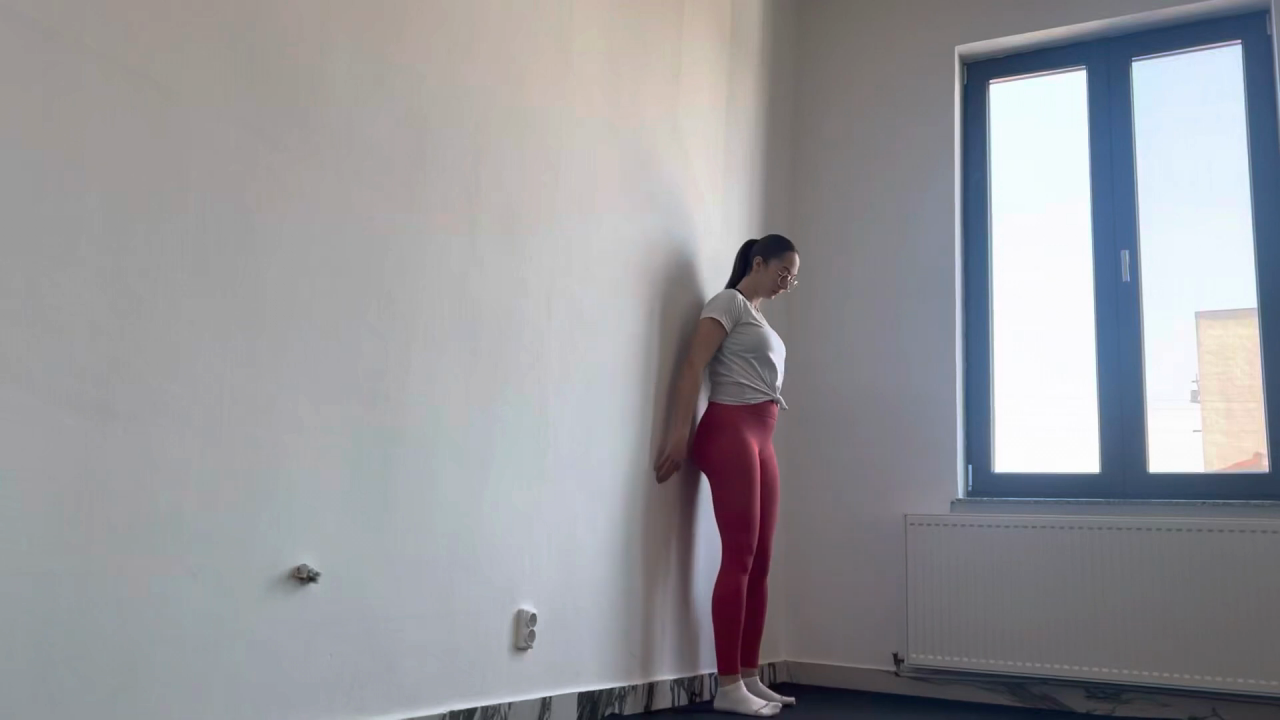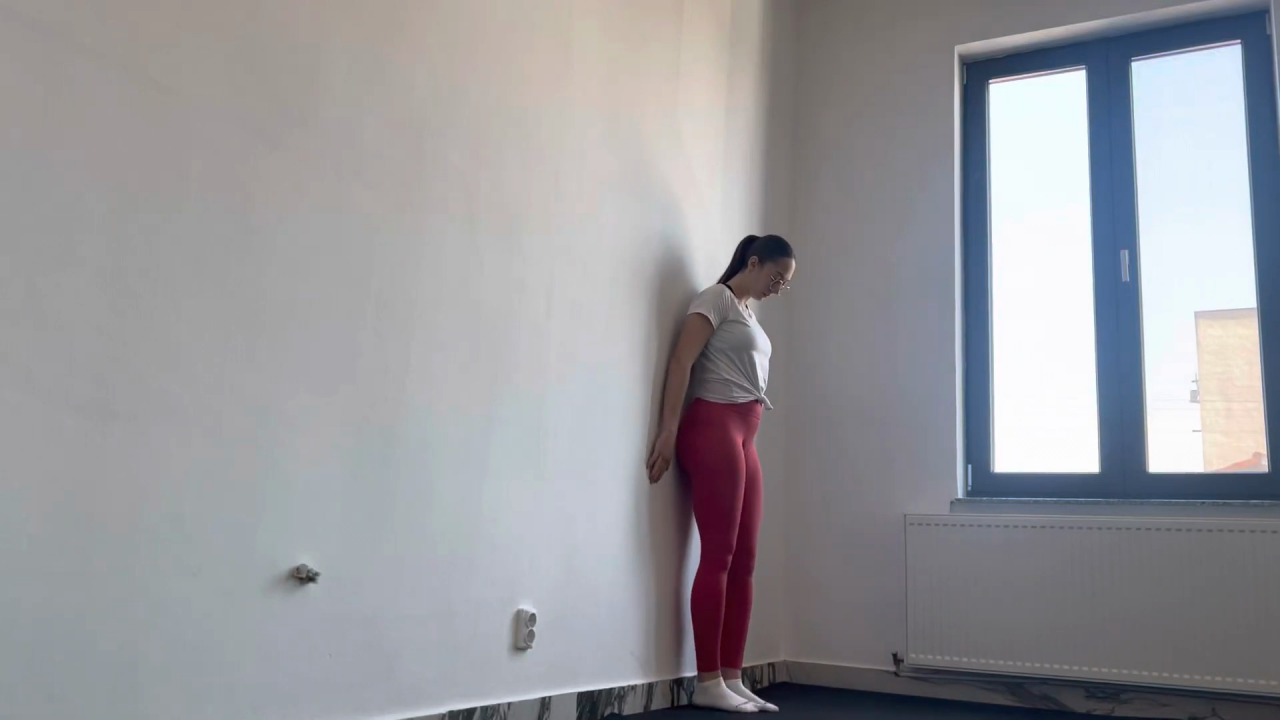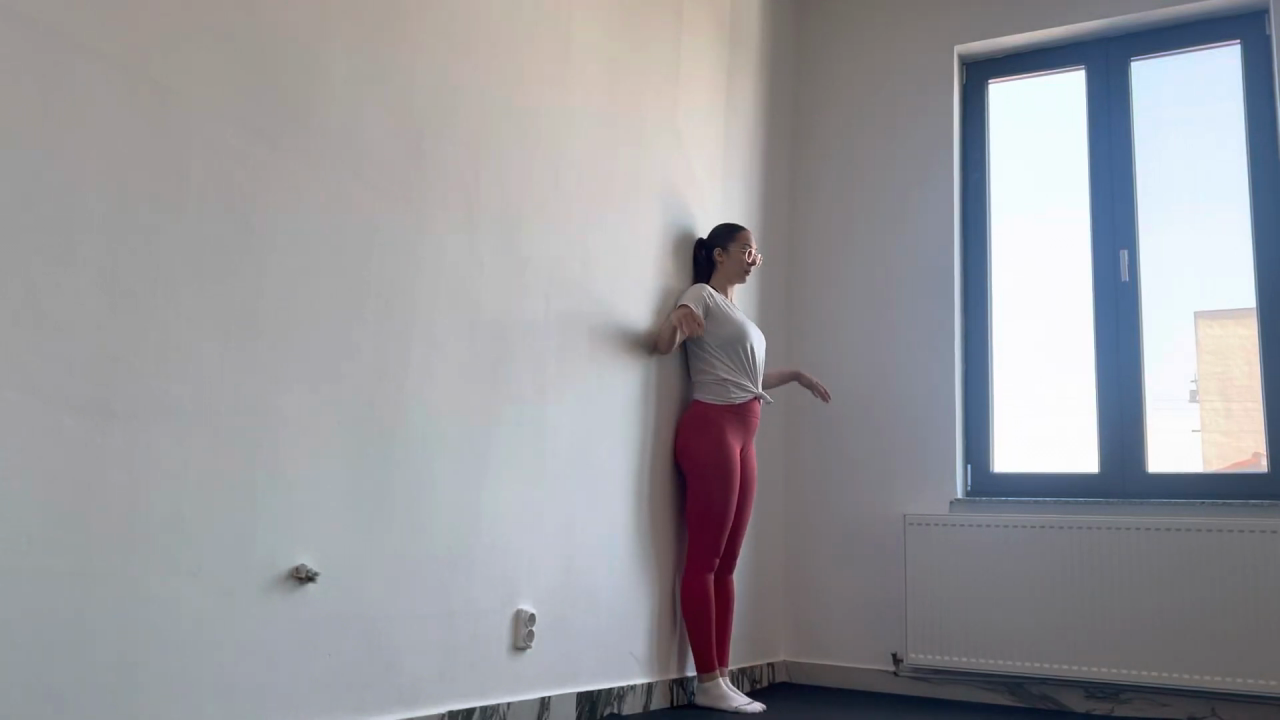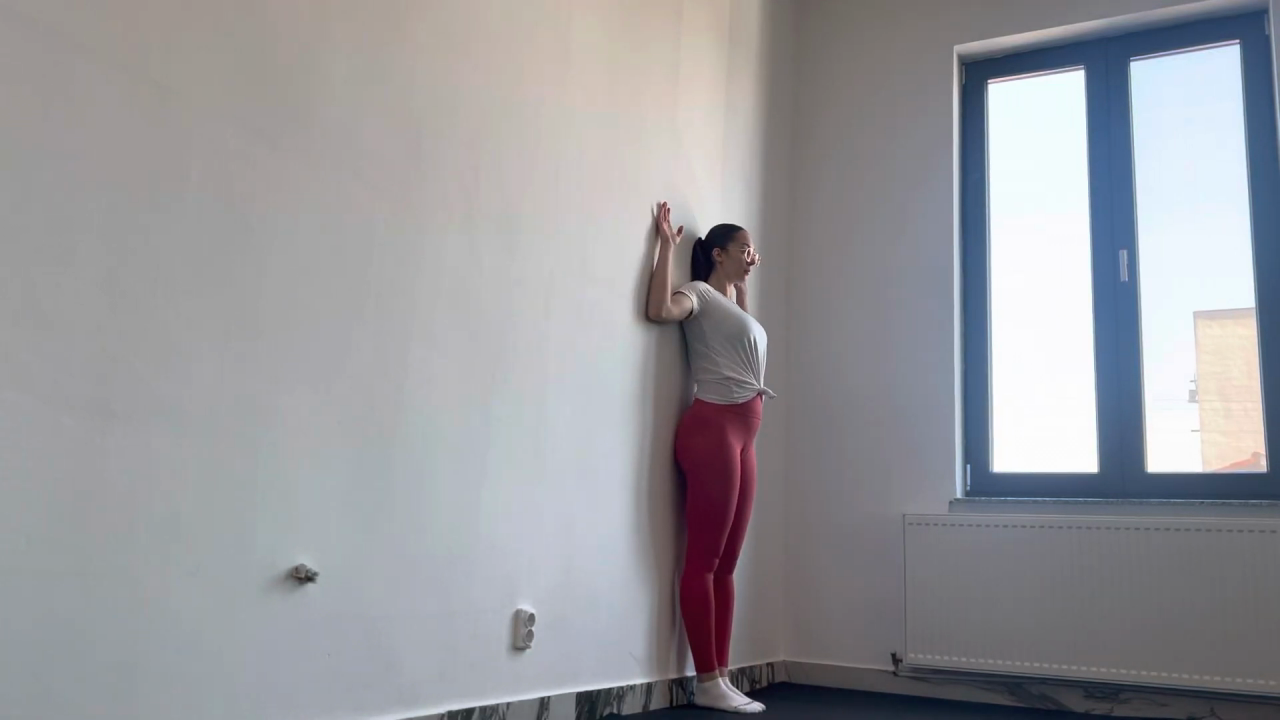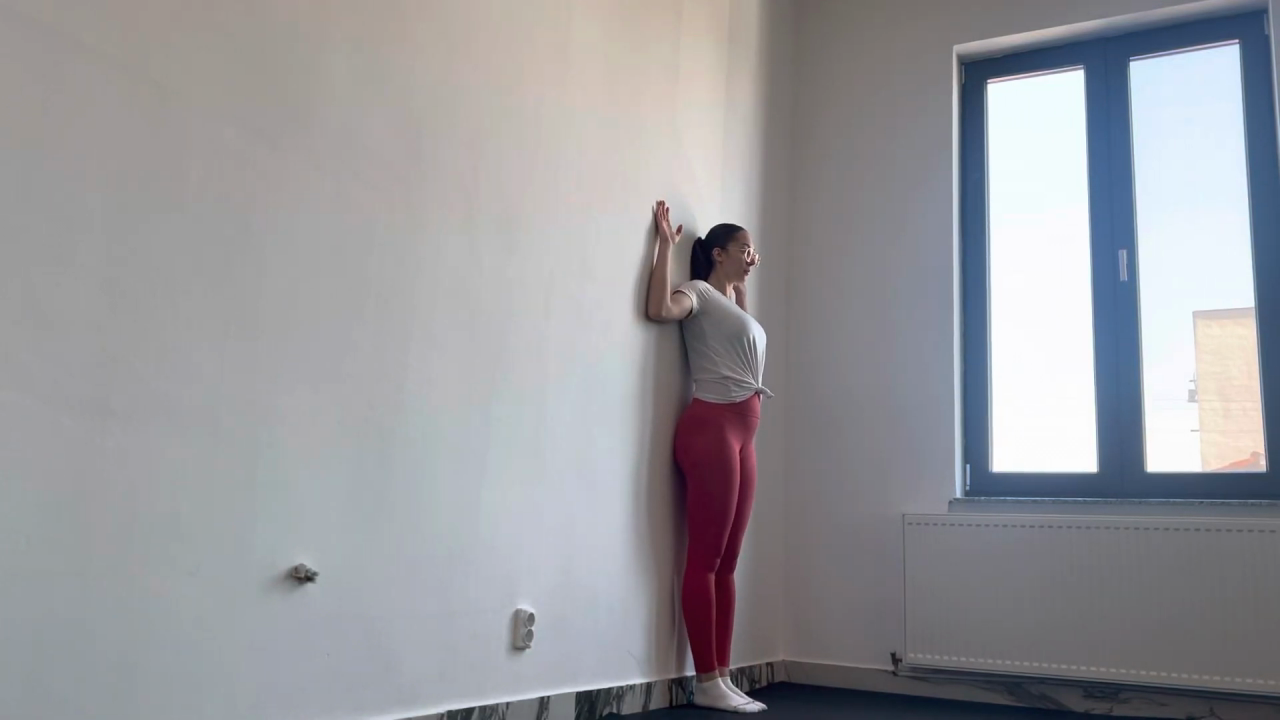
dt=1s
person 1, frame 1
left shoulder: (758, 315)
right shoulder: (728, 302)
right elbow: (693, 366)
right wrist: (678, 433)
left hip: (759, 437)
right hip: (729, 431)
left knee: (760, 559)
right knee: (739, 556)
left ankle: (749, 677)
person 1, frame 2
left shoulder: (748, 313)
right shoulder: (716, 299)
right elbow: (681, 362)
left wrist: (741, 439)
right wrist: (668, 430)
left hip: (744, 434)
right hip: (714, 427)
left knee: (744, 559)
right knee: (718, 555)
left ankle: (732, 679)
right ankle: (708, 681)
person 1, frame 3
left shoulder: (731, 308)
right shoulder: (700, 296)
right elbow: (663, 341)
left wrist: (792, 374)
right wrist: (675, 325)
left hip: (741, 434)
right hip: (711, 428)
left knee: (726, 562)
right knee: (704, 559)
left ankle: (722, 678)
right ankle: (708, 682)
person 1, frame 4
left shoulder: (728, 303)
right shoulder: (698, 294)
right elbow: (659, 310)
left wrist: (742, 288)
right wrist: (666, 247)
left hip: (740, 435)
right hip: (712, 429)
left knee: (726, 563)
right knee: (704, 561)
left ankle: (721, 678)
right ankle: (707, 683)
person 1, frame 5
left shoulder: (728, 301)
right shoulder: (698, 292)
right elbow: (660, 309)
left wrist: (742, 284)
right wrist: (666, 245)
left hip: (740, 433)
right hip: (711, 428)
left knee: (726, 562)
right knee: (705, 560)
left ankle: (722, 678)
right ankle: (706, 682)
